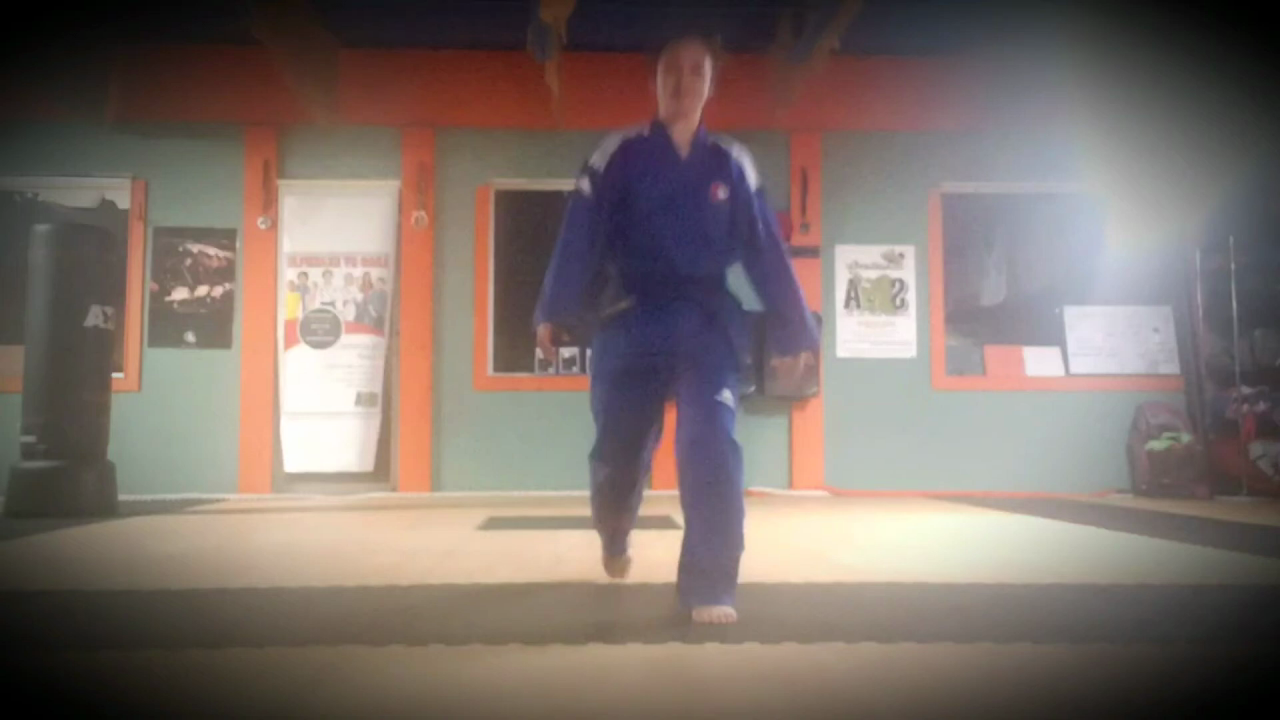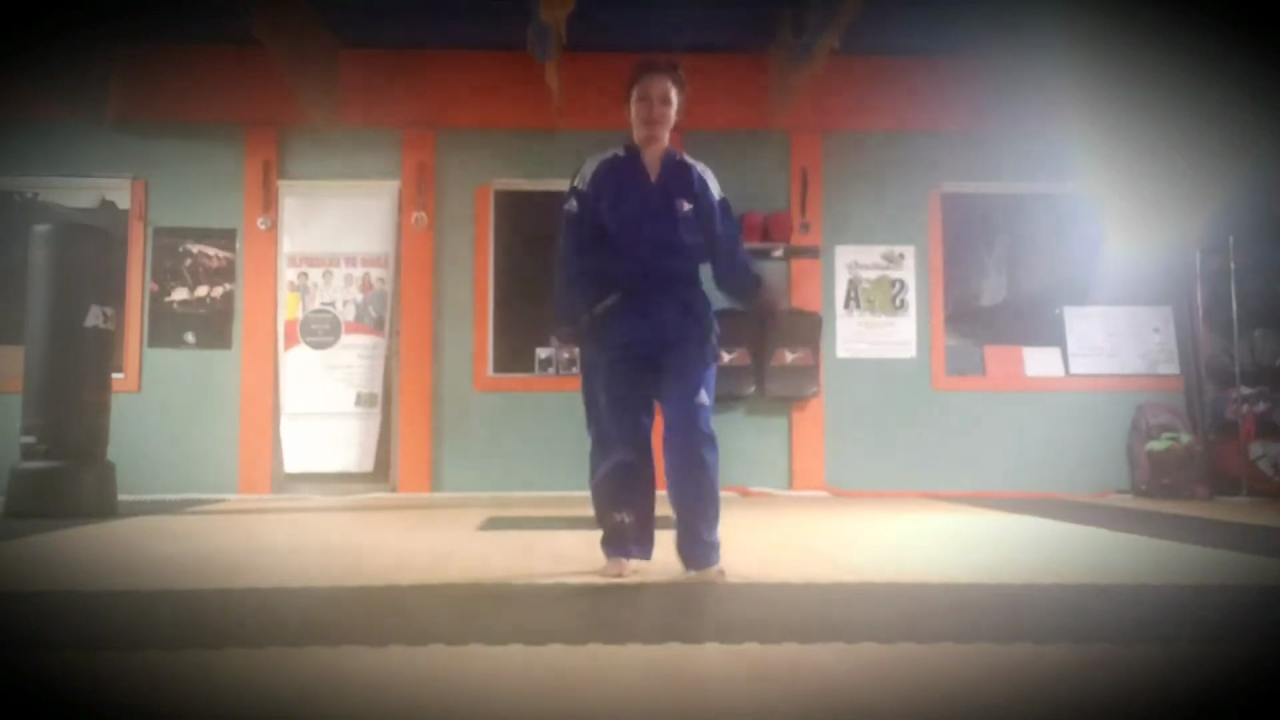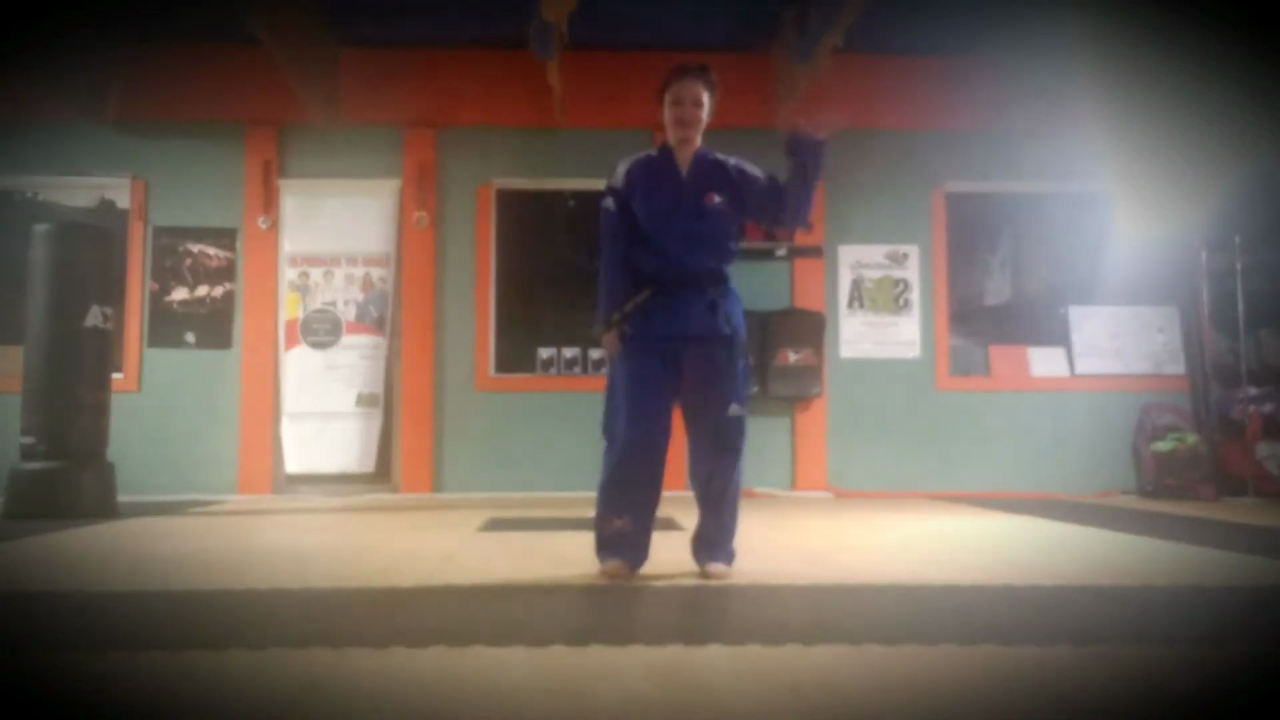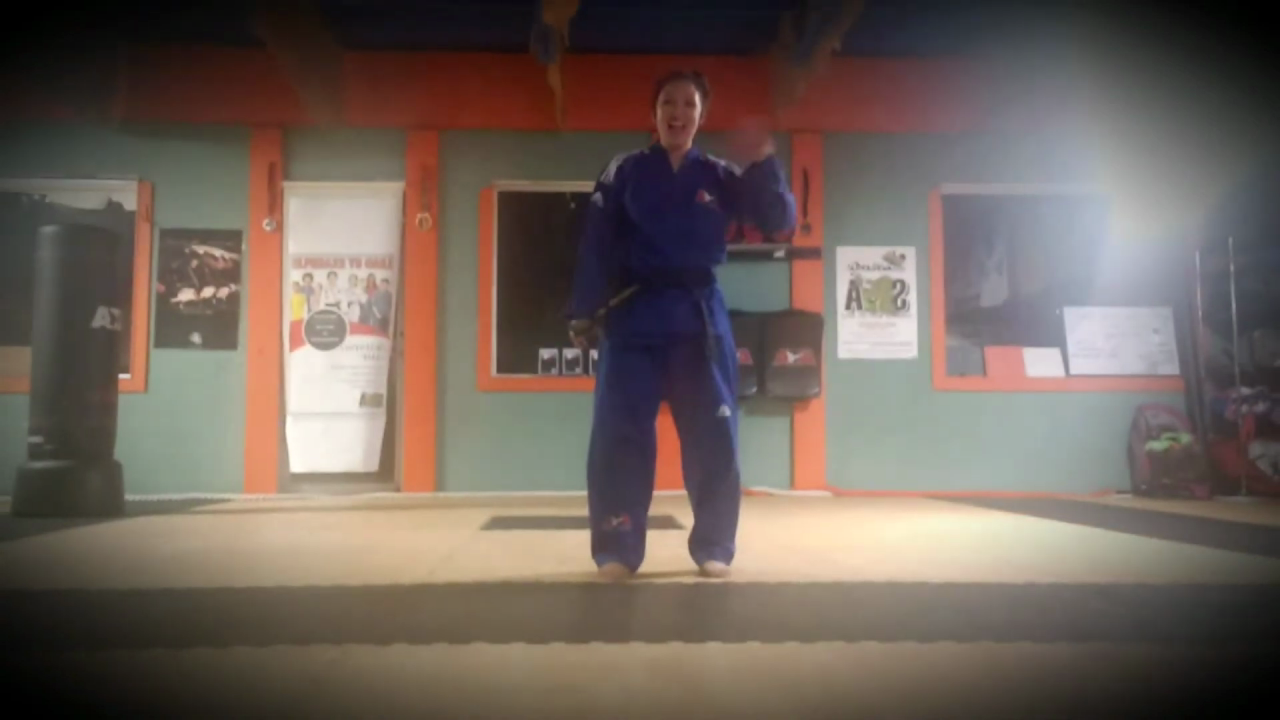
dt=0.5s
person 1, frame 1
left shoulder: (733, 164)
right shoulder: (620, 155)
left elbow: (764, 250)
right elbow: (581, 237)
left wrist: (792, 328)
right wrist: (555, 310)
left hip: (707, 323)
right hip: (632, 321)
left knee: (712, 452)
right knee: (620, 450)
left ankle: (710, 588)
right ankle: (613, 541)
person 1, frame 2
left shoulder: (698, 180)
right shoulder: (598, 176)
left elbow: (725, 253)
right elbow: (574, 255)
left wrist: (754, 292)
right wrist: (568, 324)
left hip: (683, 322)
right hip: (615, 324)
left knee: (691, 433)
right knee: (618, 440)
left ankle: (701, 550)
right ankle: (622, 546)
person 1, frame 3
left shoulder: (731, 176)
right shoulder: (632, 175)
left elbow: (789, 212)
right elbow: (613, 252)
left wrist: (806, 151)
right wrist: (610, 318)
left hip: (712, 318)
right hip: (647, 317)
left knee: (718, 437)
right knee: (634, 435)
left ankle: (714, 548)
right ankle: (620, 548)
person 1, frame 4
left shoulder: (720, 177)
right shoulder: (623, 172)
left elbow: (778, 220)
right elbow: (597, 246)
left wrist: (764, 164)
right wrist: (584, 313)
left hip: (700, 314)
right hip: (634, 315)
left knee: (713, 435)
right knee: (621, 434)
left ankle: (713, 547)
right ankle: (617, 550)
